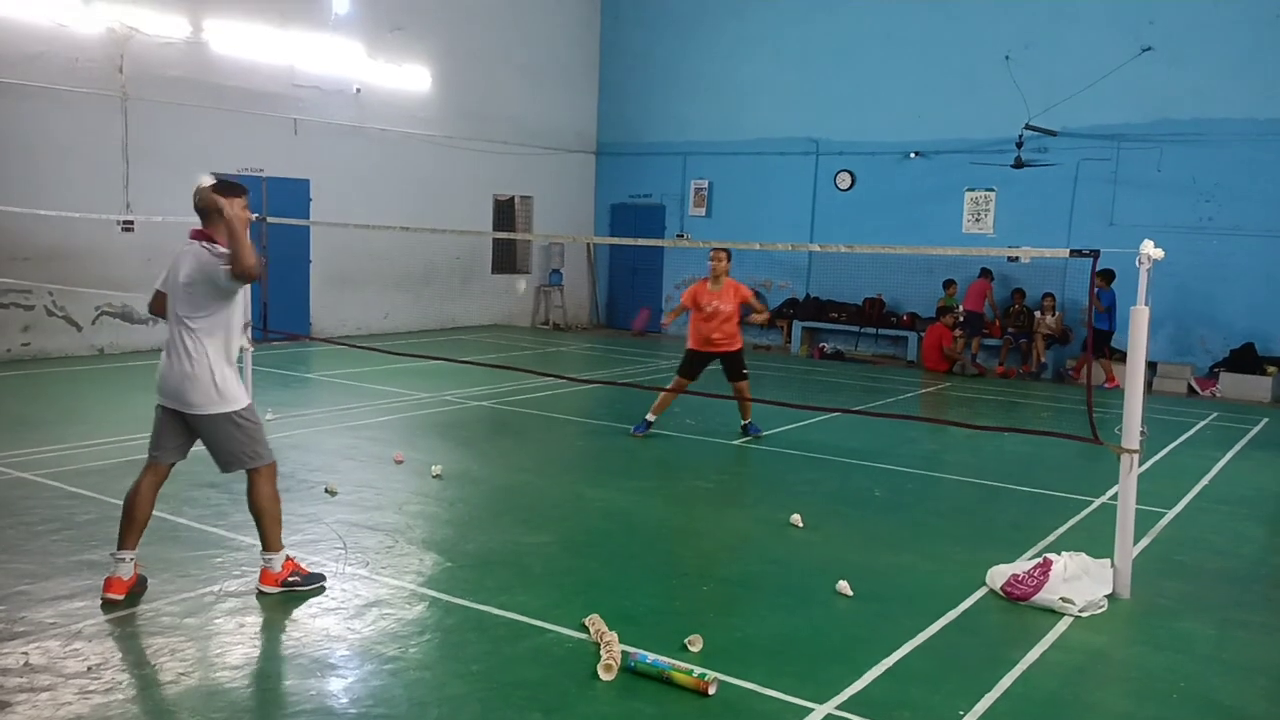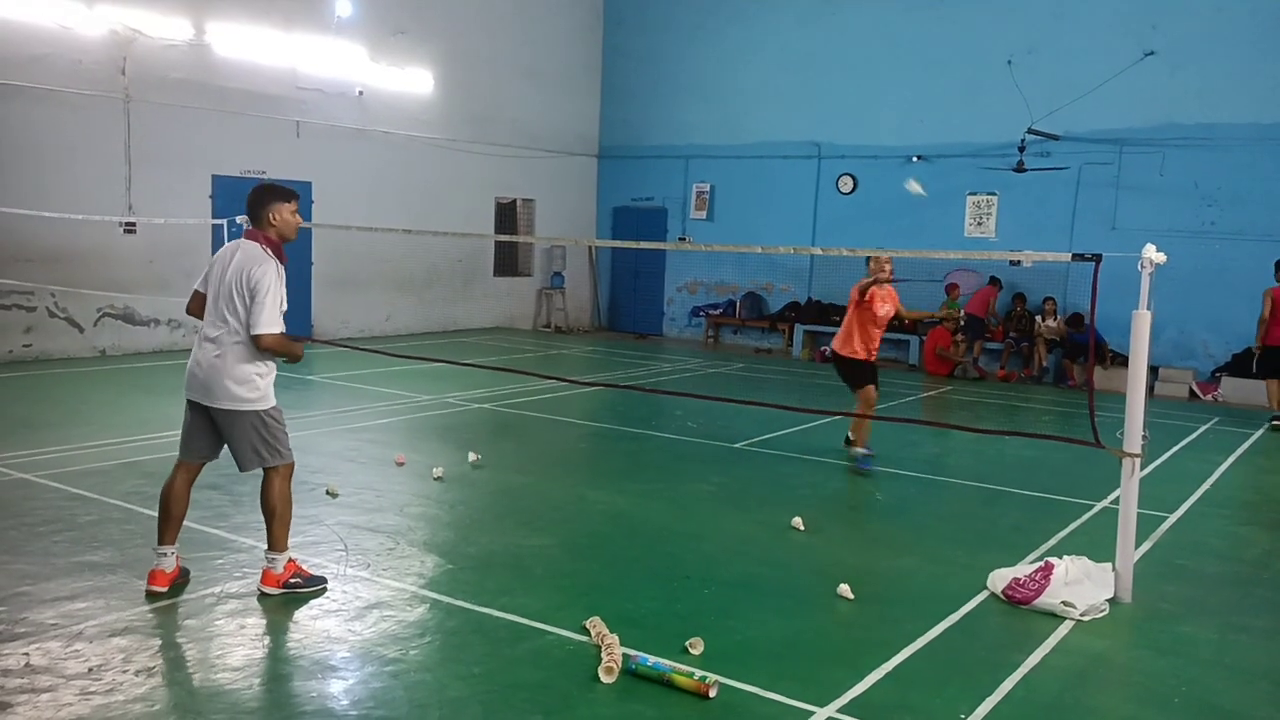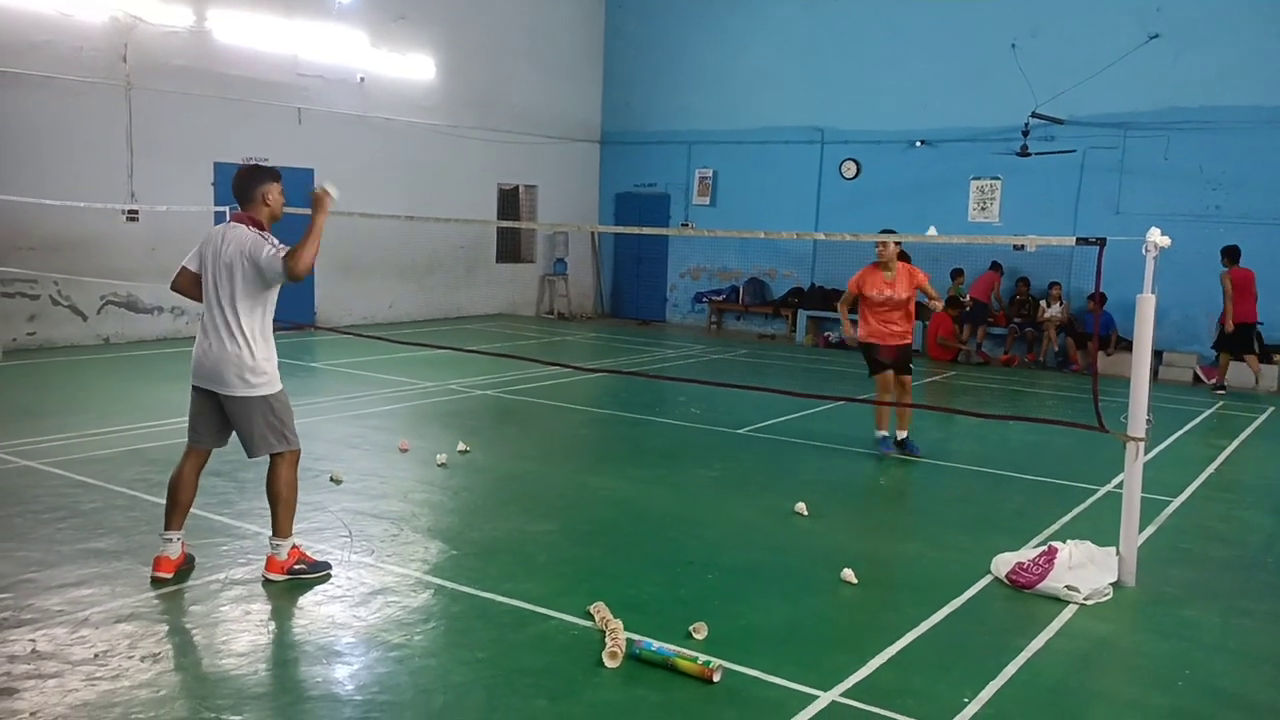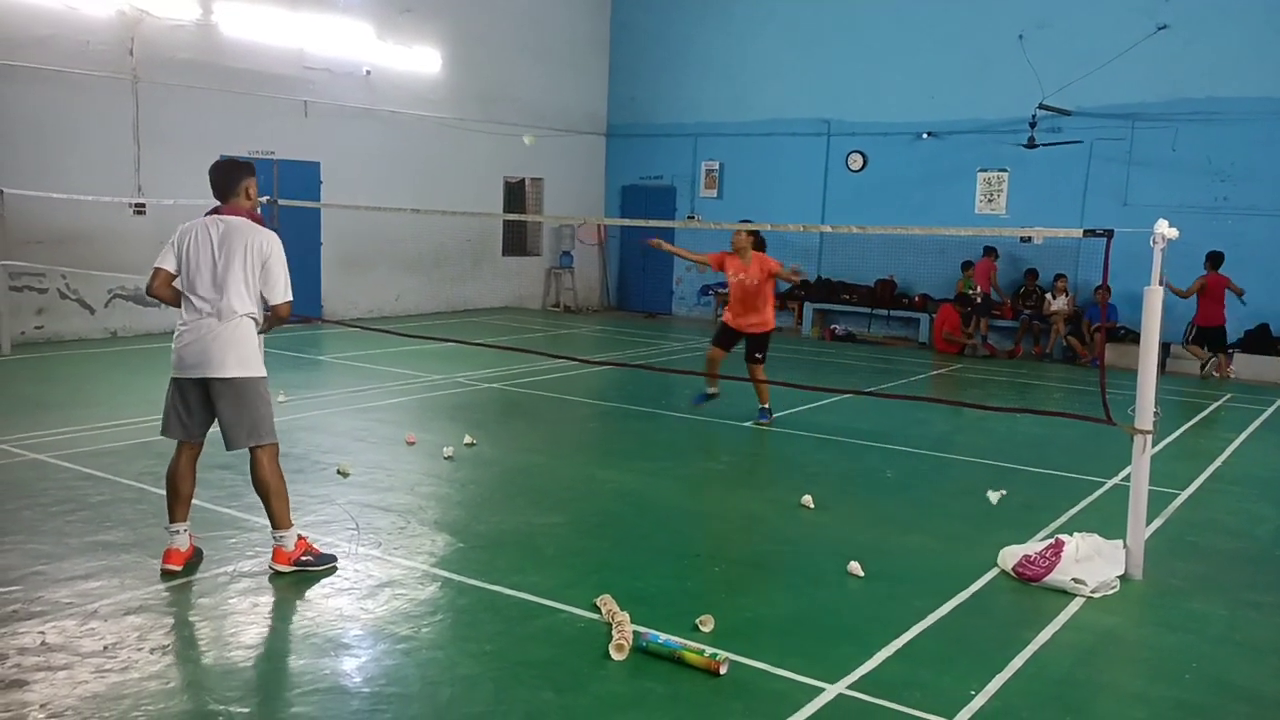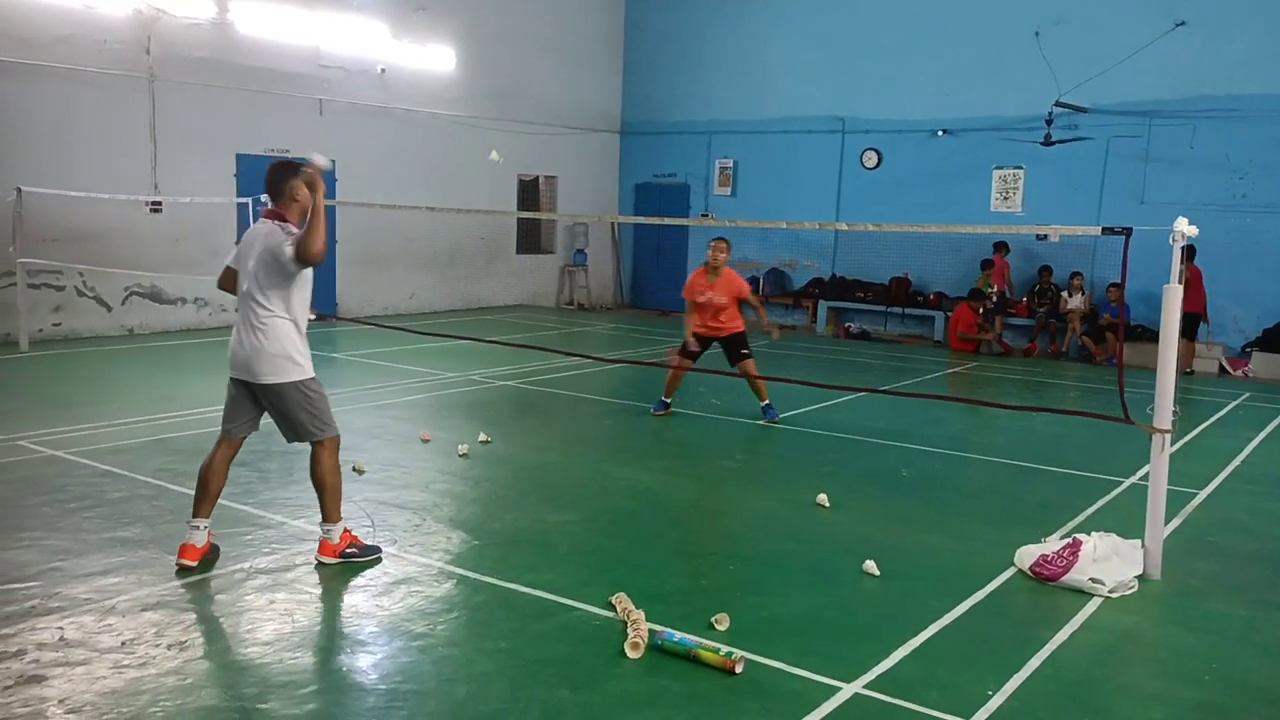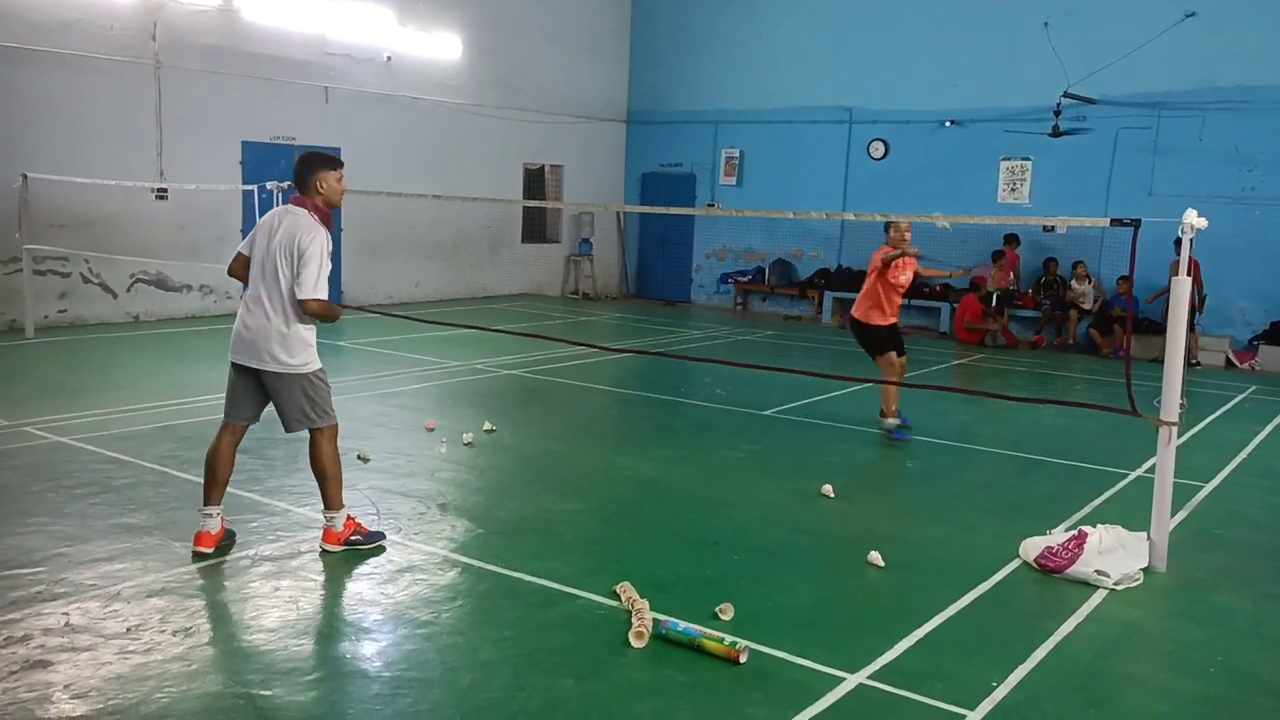
dt=0.7s
person 1, frame 1
left shoulder: (187, 255)
right shoulder: (214, 262)
left elbow: (158, 306)
right elbow: (248, 270)
right wrist: (225, 214)
left hip: (173, 387)
right hip: (212, 392)
left knee: (155, 471)
right knee: (262, 469)
left ankle: (121, 574)
right ankle: (276, 567)
person 1, frame 2
left shoulder: (227, 252)
right shoulder: (267, 267)
left elbow: (195, 307)
right elbow: (266, 339)
right wrist: (295, 350)
left hip: (202, 380)
right hip: (242, 388)
left knee: (186, 467)
right knee: (279, 468)
left ankle: (164, 566)
right ankle: (277, 569)
person 1, frame 3
left shoulder: (215, 236)
right shoulder: (258, 246)
left elbow: (181, 282)
right elbow: (297, 268)
right wrist: (319, 214)
left hip: (207, 368)
right hip: (248, 373)
left knee: (195, 453)
right knee: (285, 454)
left ankle: (169, 552)
right ankle: (281, 555)
person 1, frame 4
left shoulder: (188, 233)
right shoulder: (264, 239)
left elbow: (156, 287)
right elbow: (281, 310)
right wrist: (262, 323)
left hip: (189, 356)
right hip: (236, 358)
left knee: (187, 447)
right knee: (264, 448)
left ankle: (177, 544)
right ankle: (287, 546)
person 1, frame 5
left shoulder: (256, 232)
right shoulder: (282, 236)
left elbow: (227, 282)
right elbow: (310, 254)
right wrist: (315, 202)
left hip: (244, 359)
right hip: (281, 363)
left knee: (227, 442)
right knee: (326, 441)
left ankle: (195, 539)
right ankle: (333, 539)
person 1, frame 6
left shoulder: (271, 218)
right shoulder: (314, 234)
left elbow: (237, 268)
right elbow: (310, 305)
right wrist: (334, 312)
left hip: (247, 343)
right hip: (288, 351)
left knee: (231, 430)
right knee: (324, 430)
left ankle: (209, 527)
right ankle: (337, 527)
person 2, frame 1
left shoulder: (738, 290)
right shoulder: (696, 289)
left elbow: (763, 312)
right elbow: (677, 311)
left wrist: (760, 317)
right wrist: (667, 320)
left hip: (730, 346)
right hip: (699, 345)
left knee: (741, 388)
right knee: (678, 384)
left ankle: (747, 423)
right ankle: (649, 420)
person 2, frame 2
left shoulder: (890, 293)
right shoulder: (864, 289)
left elbow: (905, 314)
right elbow: (862, 288)
left wrist: (935, 315)
right wrist: (875, 279)
left hip: (868, 354)
right hip: (847, 352)
left knee: (870, 399)
right knee: (868, 399)
left ankle: (853, 437)
right ankle: (859, 449)
person 2, frame 3
left shoulder: (912, 274)
right shoulder: (865, 275)
left elbow: (936, 298)
right elbow: (843, 302)
left wrist: (936, 304)
right wrist: (846, 324)
left hip: (902, 338)
right hip: (872, 338)
left knee: (904, 384)
right knee: (885, 380)
left ankle: (902, 436)
right ankle: (882, 434)
person 2, frame 4
left shoulder: (765, 262)
right shoulder: (726, 258)
left elbow: (789, 277)
right elbow: (695, 257)
left wrist: (794, 278)
right wrist: (667, 247)
left hip: (760, 324)
right hip: (732, 320)
left knee: (755, 370)
right knee: (712, 356)
left ankle: (765, 409)
right ankle: (711, 391)
person 2, frame 5
left shoulder: (734, 280)
right shoulder: (696, 278)
left elbow: (756, 304)
right elbow: (690, 311)
left wrist: (768, 325)
right wrist: (689, 335)
left hip: (732, 330)
right hip: (702, 330)
left knee: (750, 370)
right knee: (678, 367)
left ankle: (766, 405)
right ankle: (665, 401)
person 2, frame 6
left shoulder: (909, 260)
right shoulder: (883, 254)
left elbow: (921, 271)
right elbow: (888, 259)
left wrist: (951, 274)
right wrist: (904, 252)
left hip: (888, 320)
right hip: (866, 319)
left knee: (901, 366)
right knee: (892, 366)
left ankle: (889, 413)
right ankle: (891, 422)
